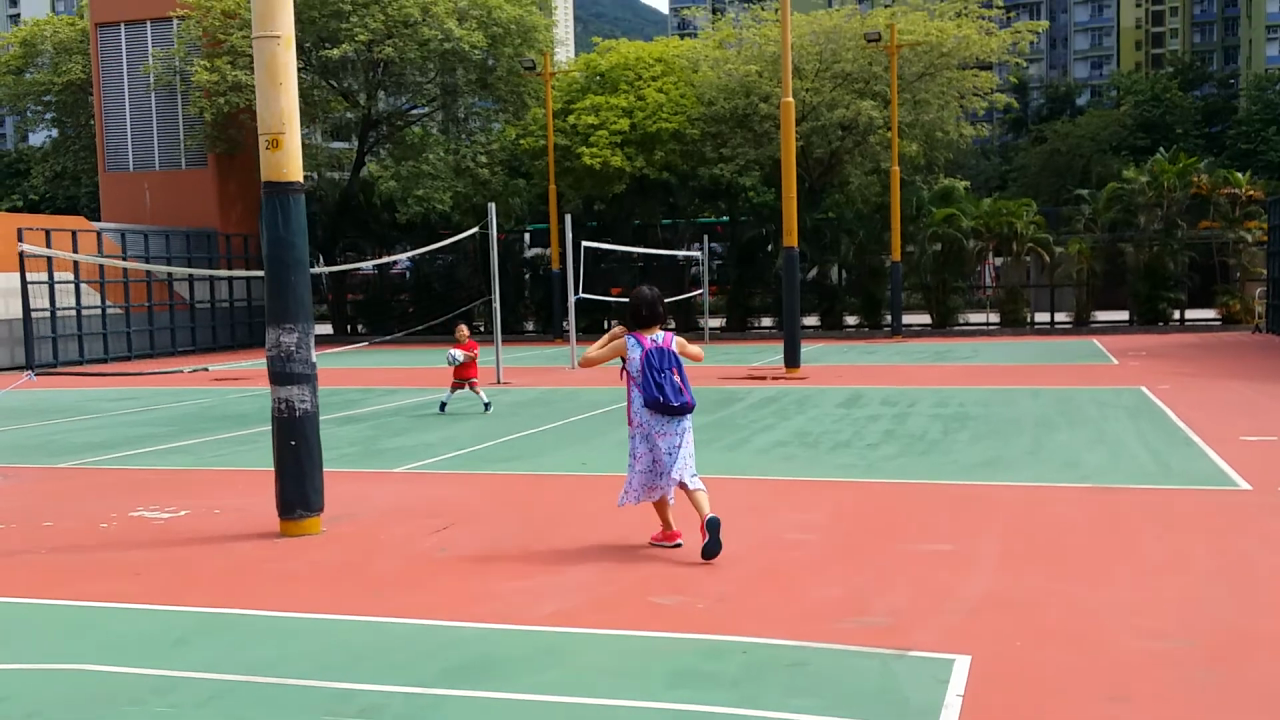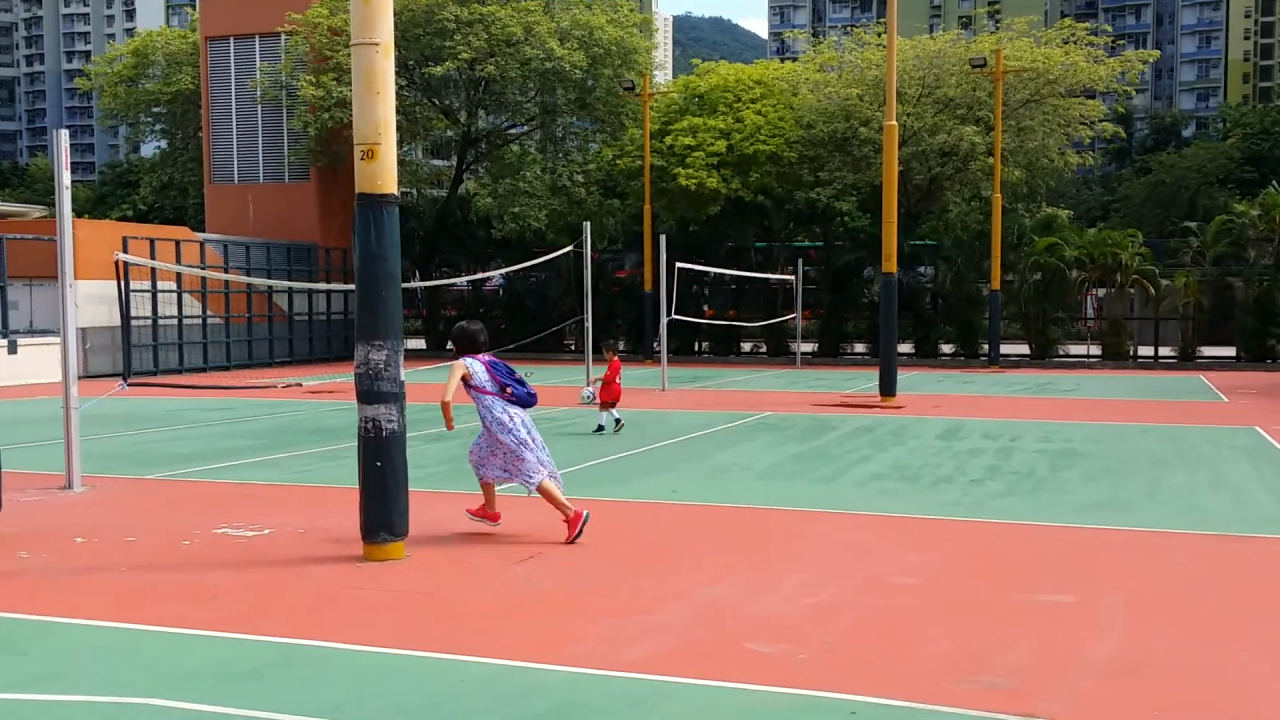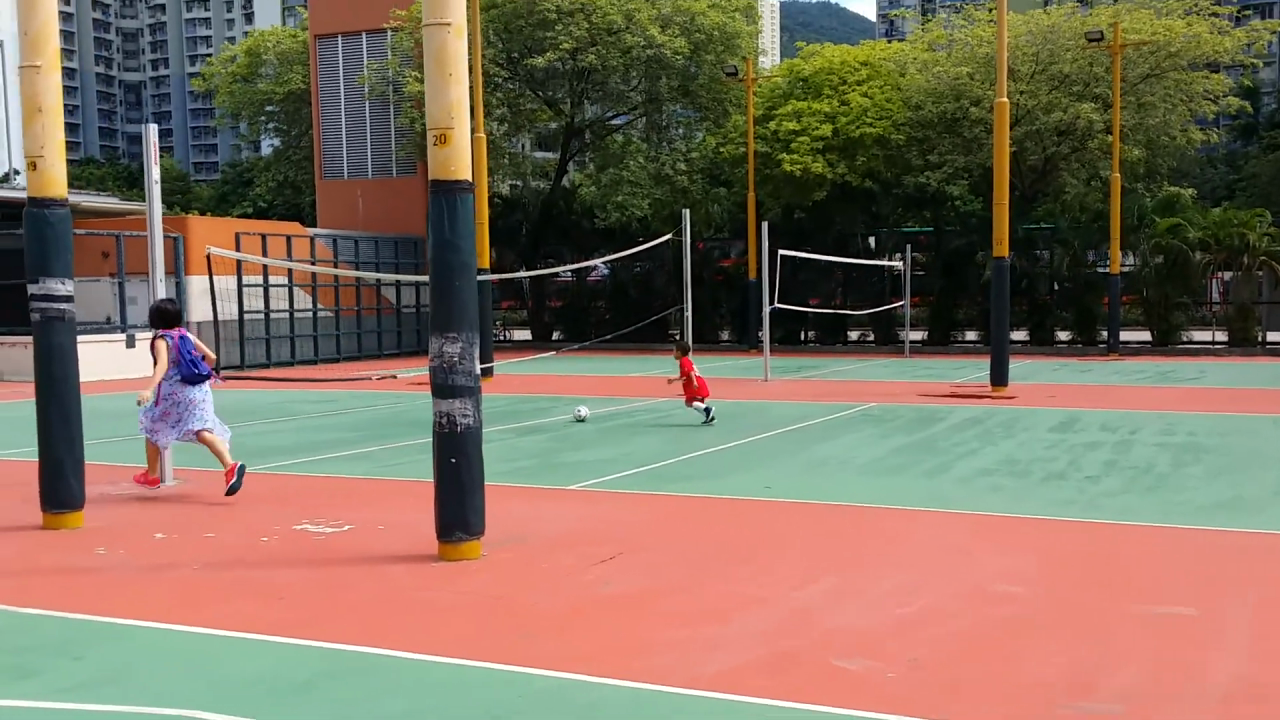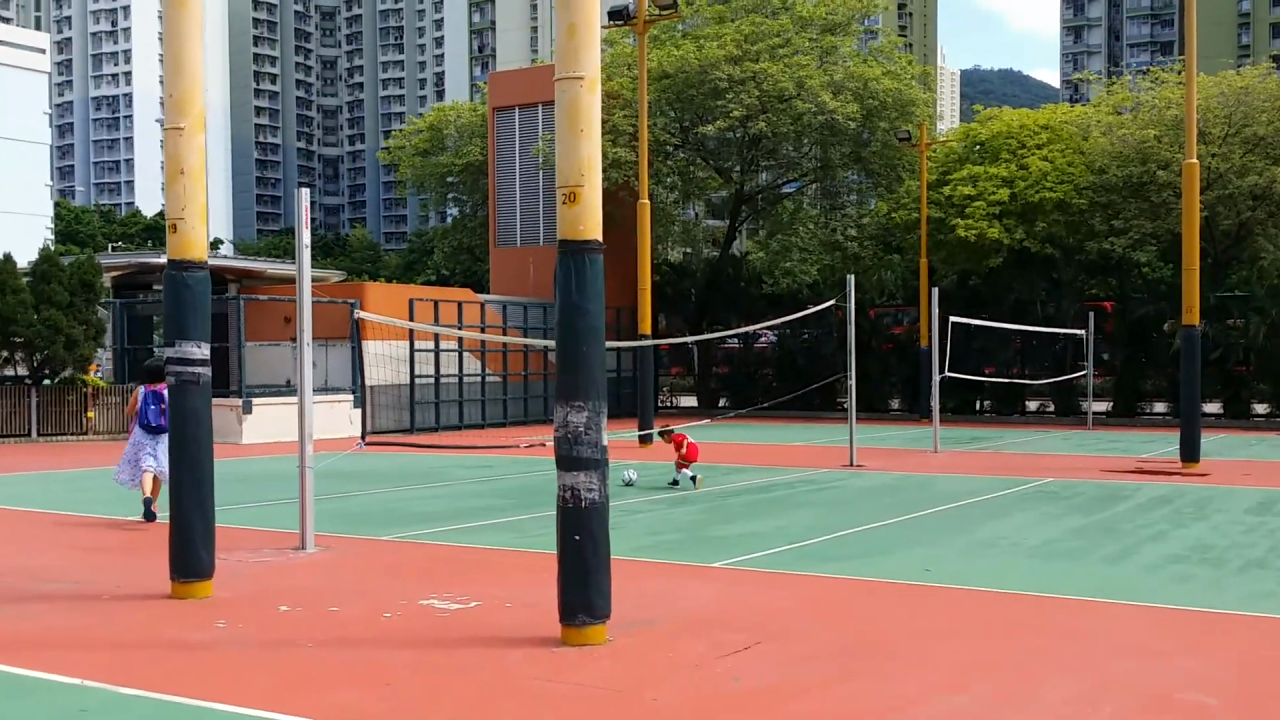
dt=1s
person 1, frame 1
left shoulder: (626, 344)
right shoulder: (674, 341)
left elbow: (585, 360)
right elbow: (699, 355)
left wrist: (609, 336)
left hip: (645, 420)
right hip: (677, 417)
left knee: (650, 475)
right knee: (686, 474)
left ankle: (669, 531)
right ankle: (707, 518)
person 1, frame 2
left shoulder: (460, 365)
right shoulder: (488, 361)
left elbow: (446, 399)
left wrist: (449, 420)
left hip: (501, 422)
right hip: (515, 417)
left knee: (529, 472)
right knee: (480, 457)
left ankle: (572, 514)
right ankle: (490, 510)
person 1, frame 3
left shoulder: (160, 340)
right shoulder: (187, 335)
left elbow: (161, 365)
right elbow: (211, 357)
left wrist: (148, 389)
right wrist: (205, 375)
left hip: (175, 392)
right hip: (200, 390)
left knee: (153, 428)
right knee: (204, 433)
left ankle: (152, 477)
right ankle: (231, 467)
person 1, frame 4
left shoulder: (140, 390)
left elbow: (129, 412)
left hip: (142, 437)
right hip: (162, 437)
left knee: (146, 469)
right knee: (158, 470)
left ankle: (147, 497)
right ankle: (151, 506)
